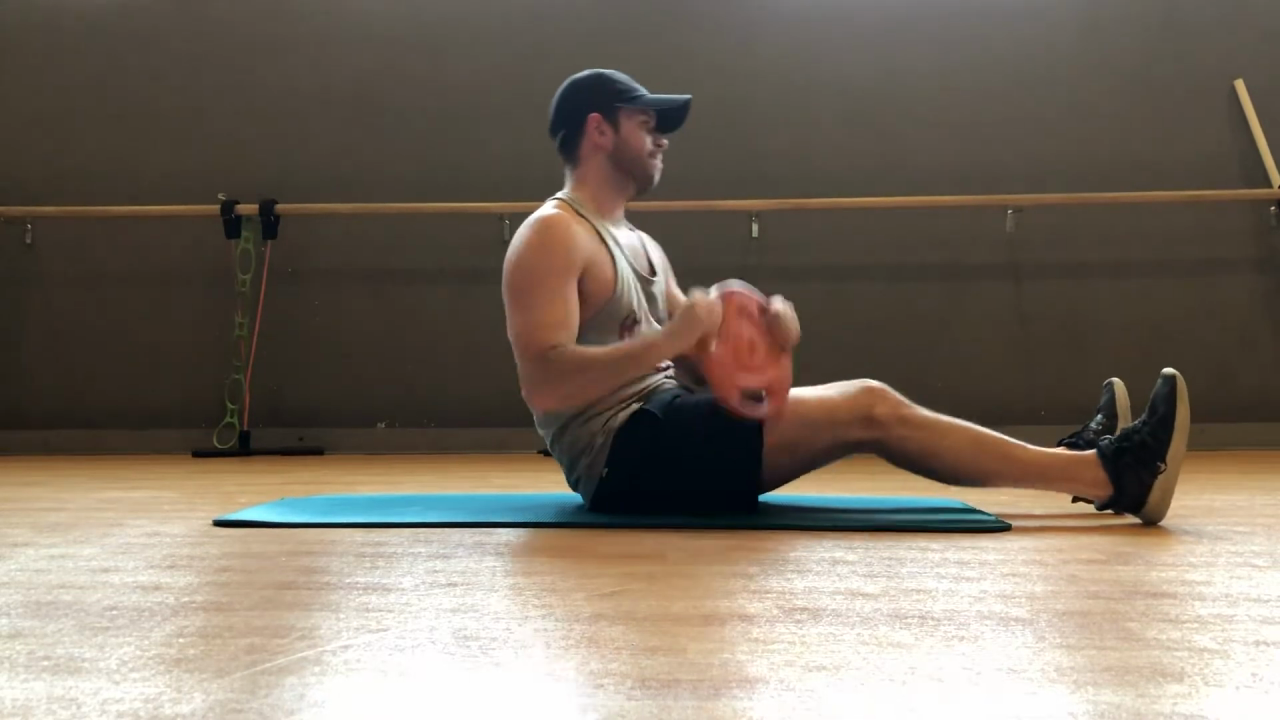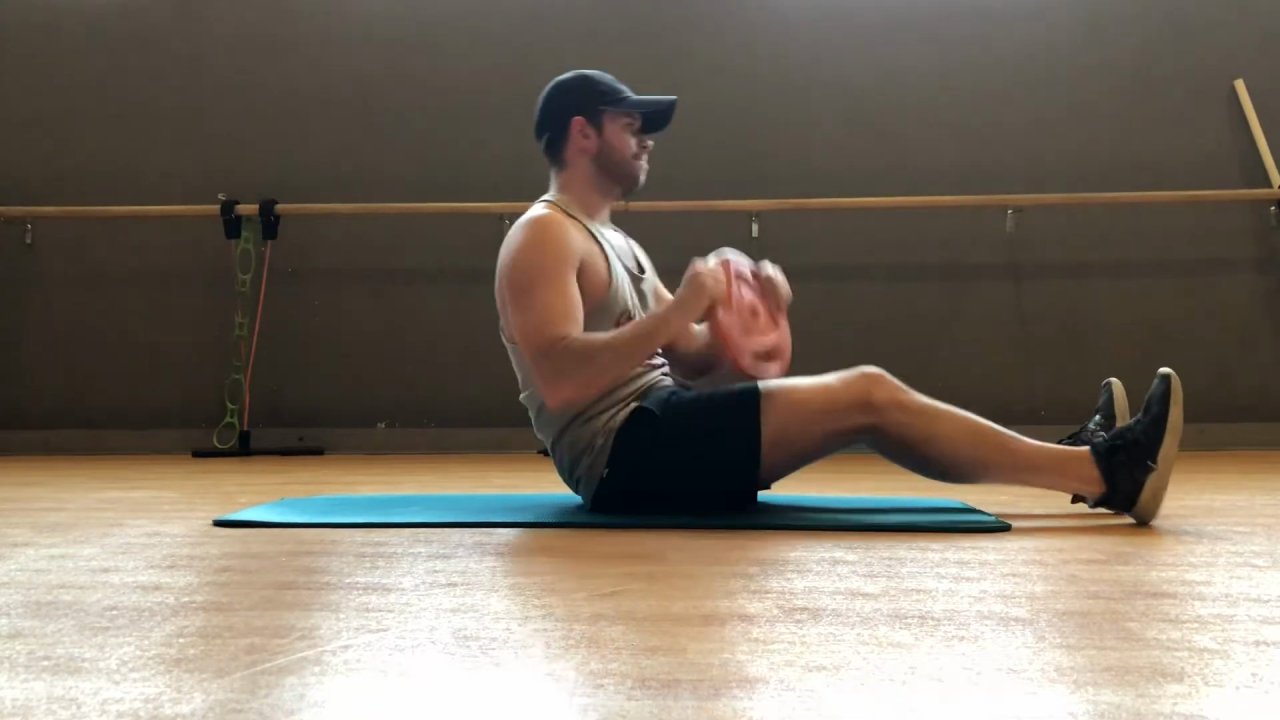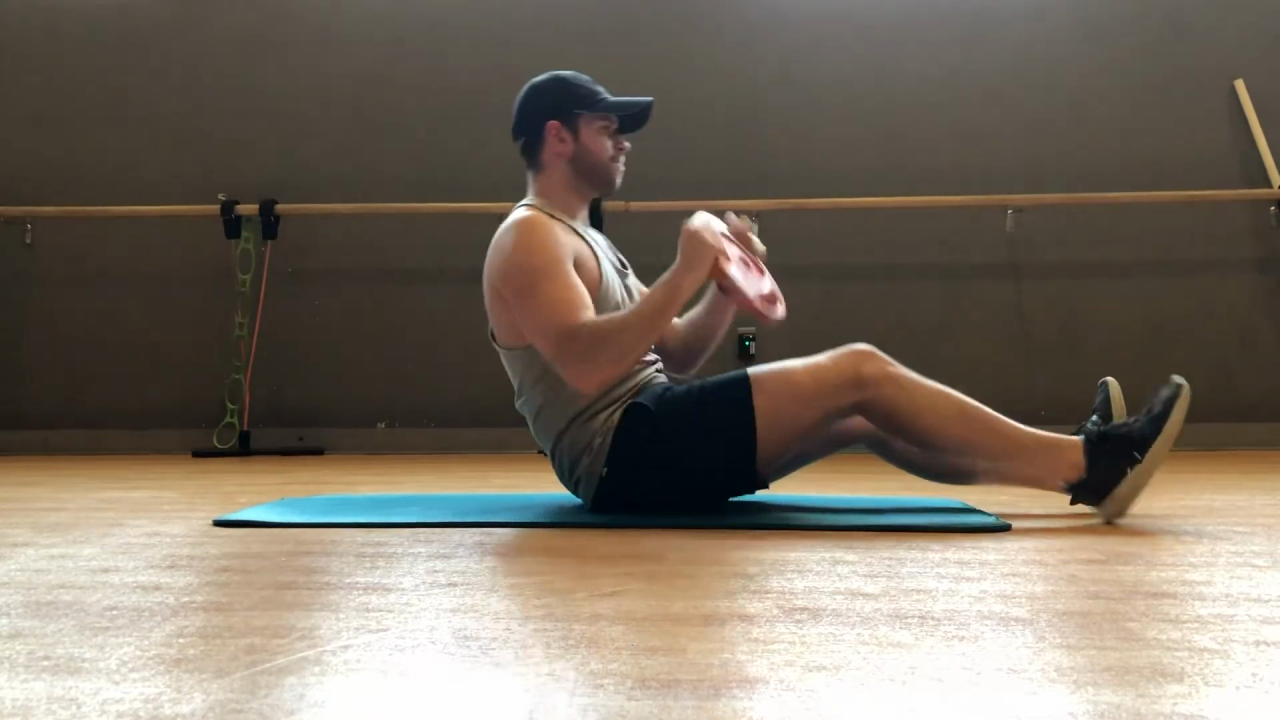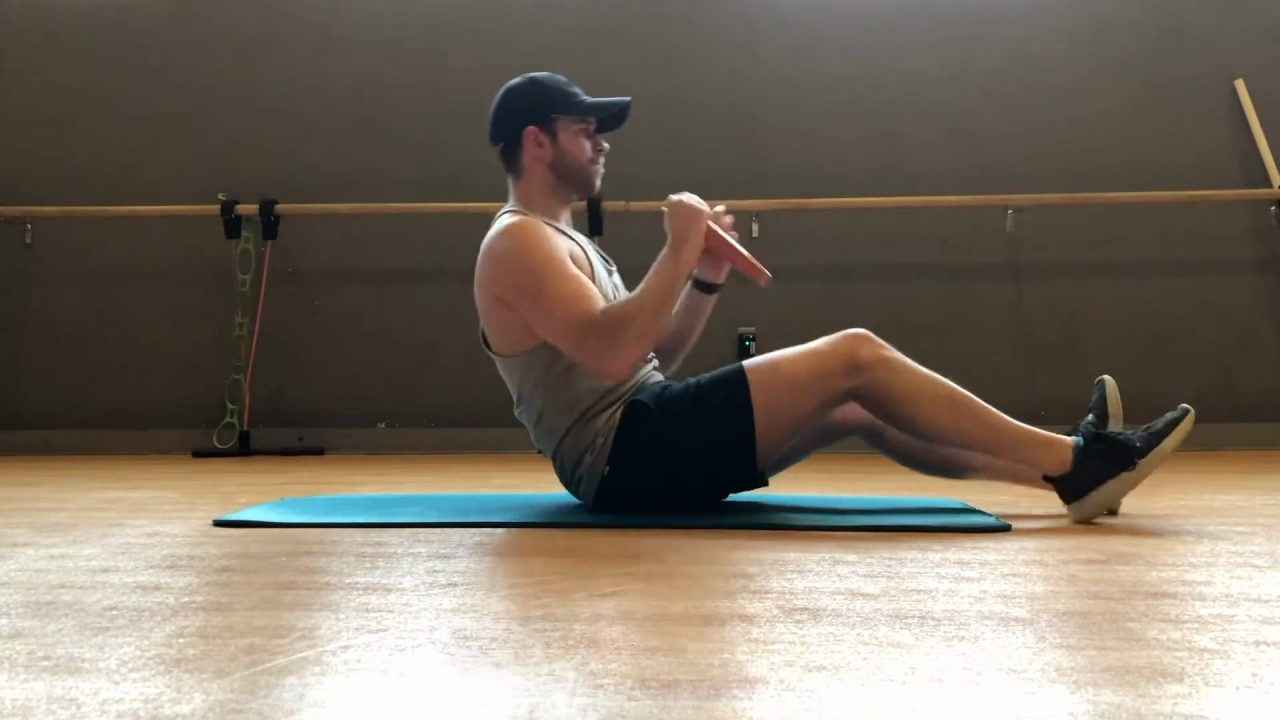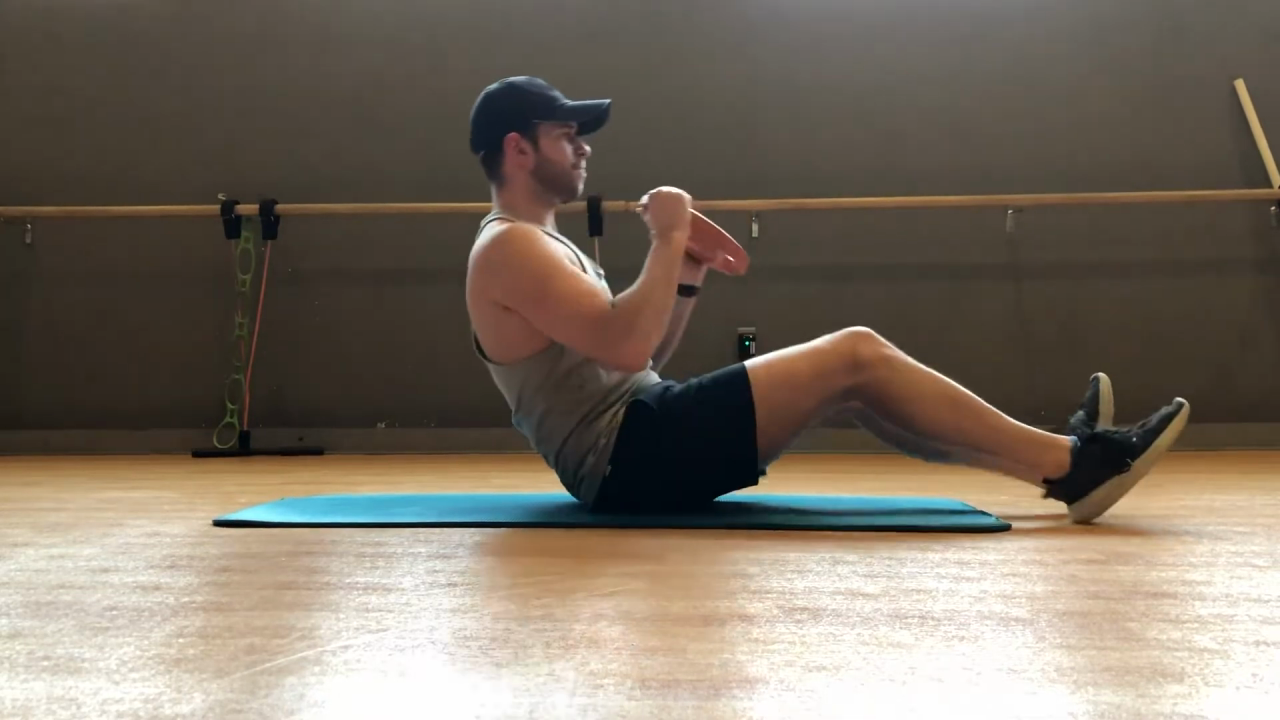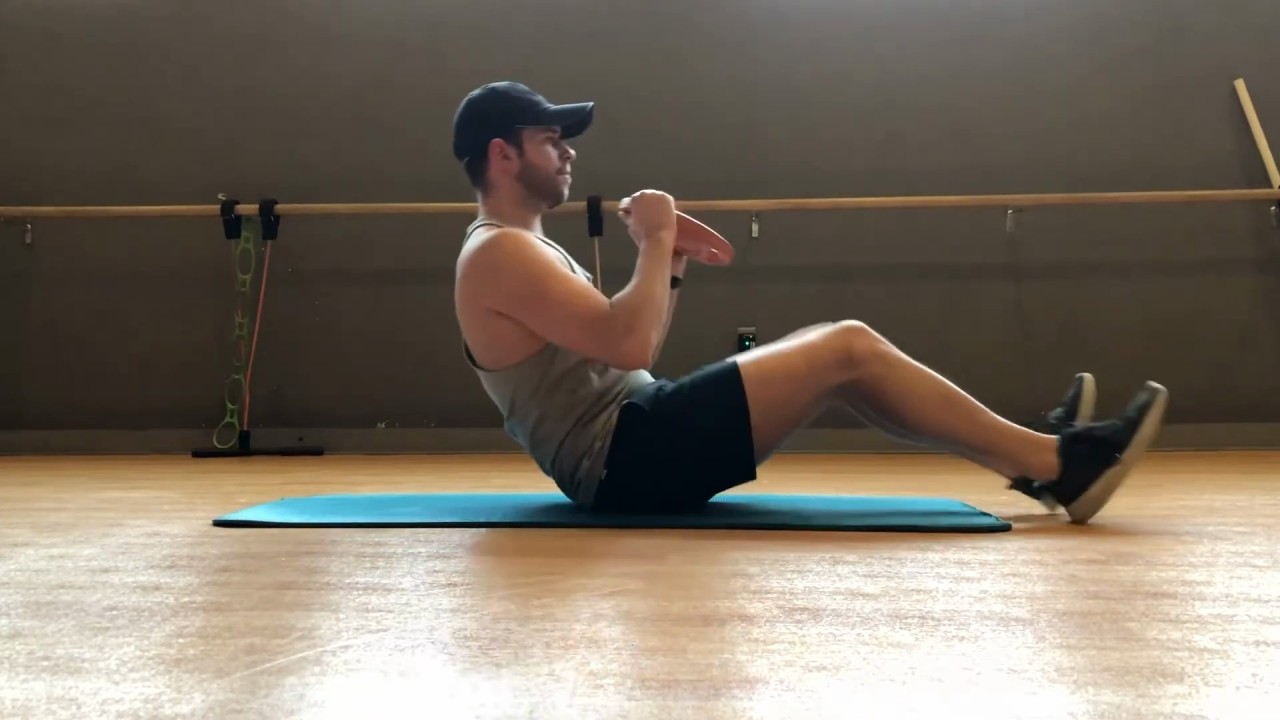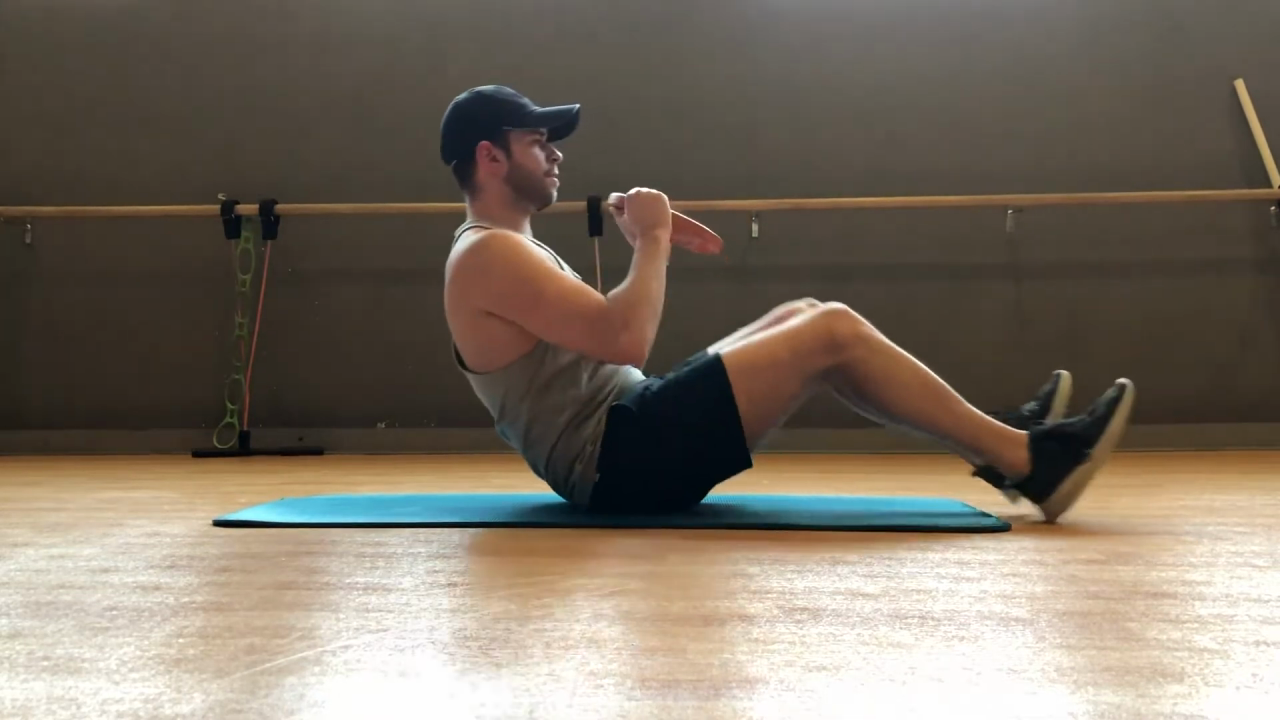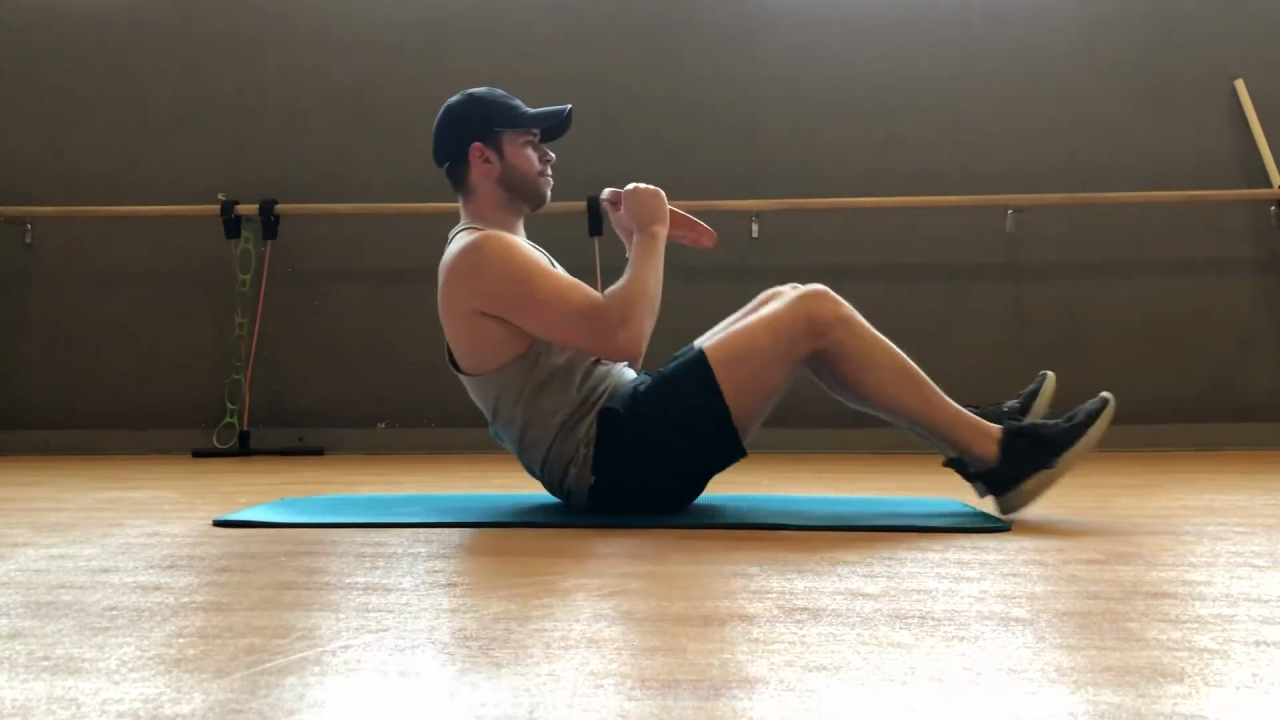
dt=0.1s
person 1, frame 1
left shoulder: (638, 242)
right shoulder: (551, 236)
left elbow: (704, 357)
right elbow: (542, 383)
right wrist: (670, 338)
left hip: (663, 431)
right hip: (622, 459)
left knee: (865, 398)
right knee: (867, 411)
left ankle: (1071, 458)
right ankle: (1112, 477)
person 1, frame 2
left shoulder: (614, 243)
right shoulder: (543, 236)
left elbow: (694, 360)
right elbow: (558, 380)
right wrist: (684, 306)
left hip: (652, 442)
right hip: (626, 457)
left knee: (863, 412)
right knee: (867, 391)
left ankle: (1082, 464)
right ankle: (1104, 472)
person 1, frame 3
left shoulder: (584, 238)
right shoulder: (529, 238)
left elbow: (675, 356)
right elbow: (584, 368)
left wrist: (726, 283)
right wrist: (681, 278)
left hip: (646, 440)
right hip: (623, 457)
left knee: (859, 415)
right knee: (860, 370)
left ankle: (1072, 462)
right ankle: (1088, 464)
person 1, frame 4
left shoulder: (561, 240)
right shoulder: (517, 242)
left elbow: (654, 362)
right elbow: (615, 354)
left wrist: (705, 278)
right wrist: (678, 251)
left hip: (642, 446)
right hip: (628, 457)
left knee: (853, 406)
right knee: (857, 356)
left ankle: (1064, 461)
right ankle: (1078, 462)
person 1, frame 5
left shoulder: (542, 243)
right shoulder: (509, 248)
right elbow: (627, 349)
left wrist: (688, 280)
right wrist: (666, 243)
left hip: (639, 444)
right hip: (627, 459)
left knee: (849, 395)
right knee: (857, 355)
left ankle: (1057, 461)
right ankle: (1074, 462)
person 1, frame 6
left shoulder: (525, 250)
right shoulder: (498, 254)
right elbow: (627, 344)
left wrist: (668, 268)
right wrist: (656, 246)
left hip: (634, 451)
right hip: (625, 461)
left knee: (830, 348)
right knee: (849, 347)
left ankle: (1030, 452)
right ankle: (1060, 464)
person 1, frame 7
left shoulder: (513, 250)
right shoulder: (488, 256)
right elbow: (622, 340)
left wrist: (651, 257)
right wrist: (653, 242)
left hip: (622, 447)
right hip: (618, 461)
left knee: (804, 315)
right knee: (833, 332)
left ankle: (1001, 447)
right ankle: (1031, 460)
person 1, frame 8
left shoulder: (508, 254)
right shoulder: (481, 257)
left elbow: (614, 350)
right elbow: (622, 337)
left wrist: (638, 250)
right wrist: (651, 239)
left hip: (623, 449)
right hip: (614, 462)
left knee: (791, 310)
right knee: (814, 310)
left ankle: (979, 439)
right ankle: (1000, 454)
